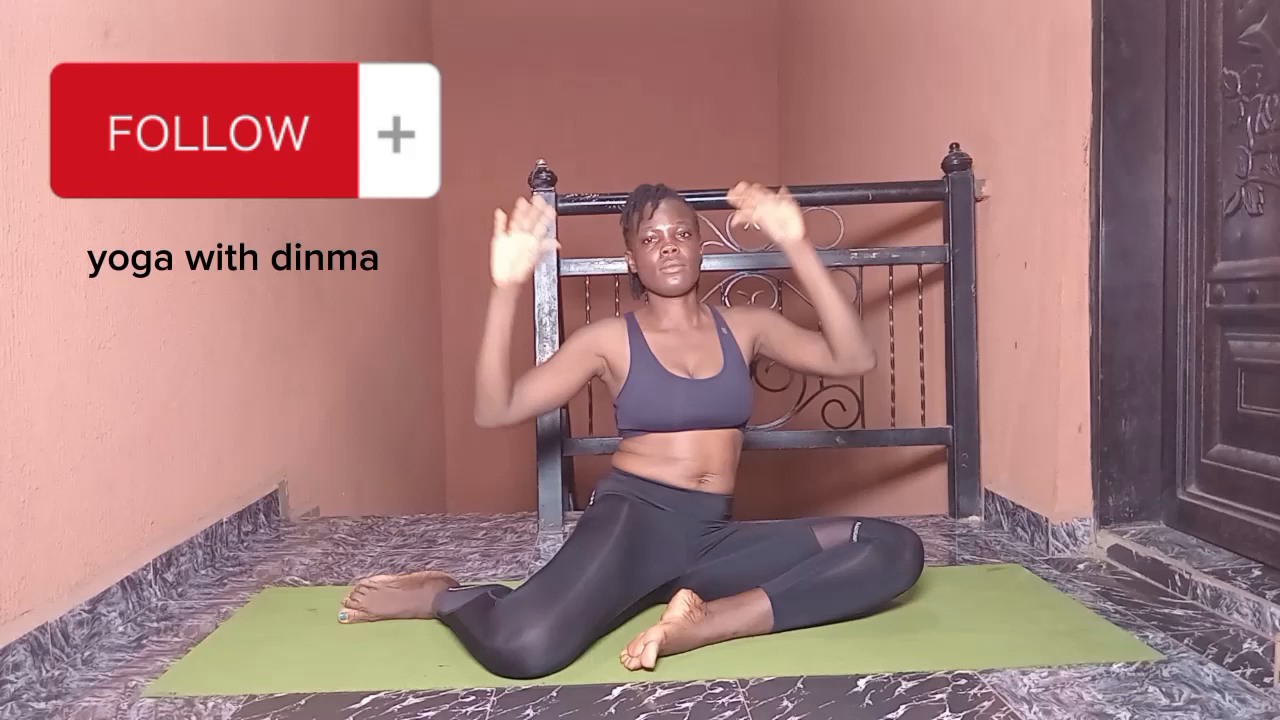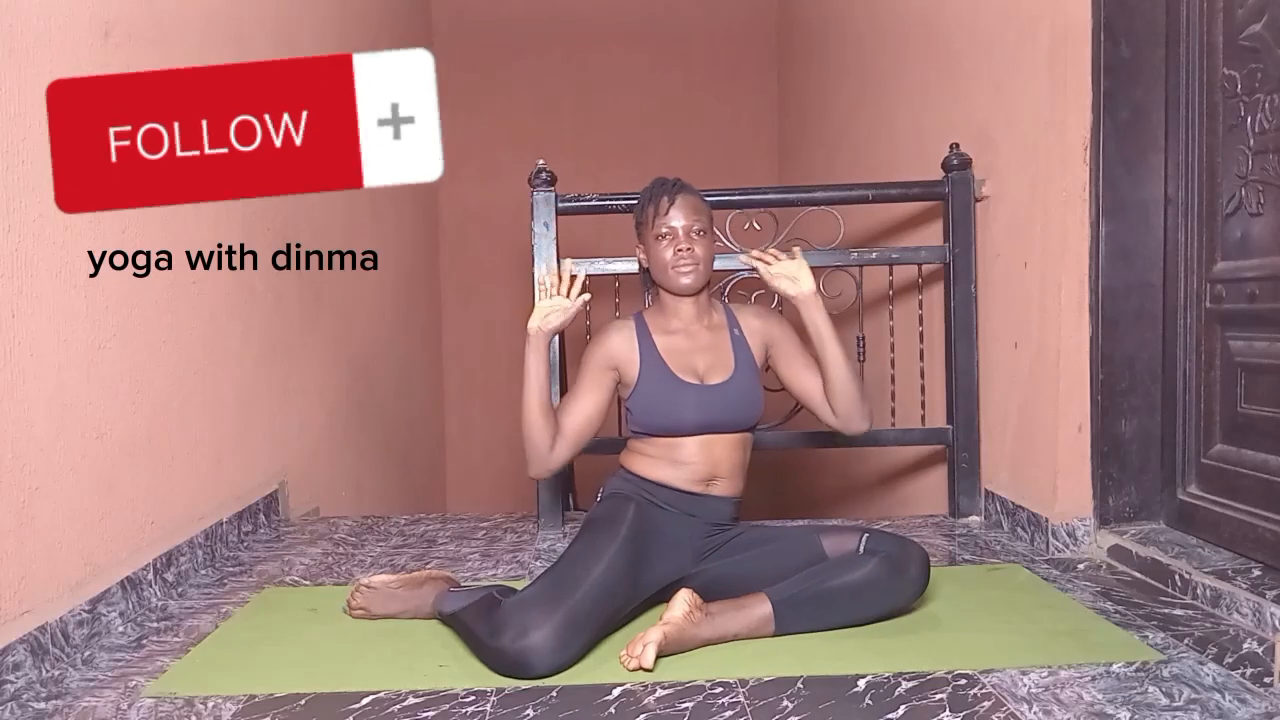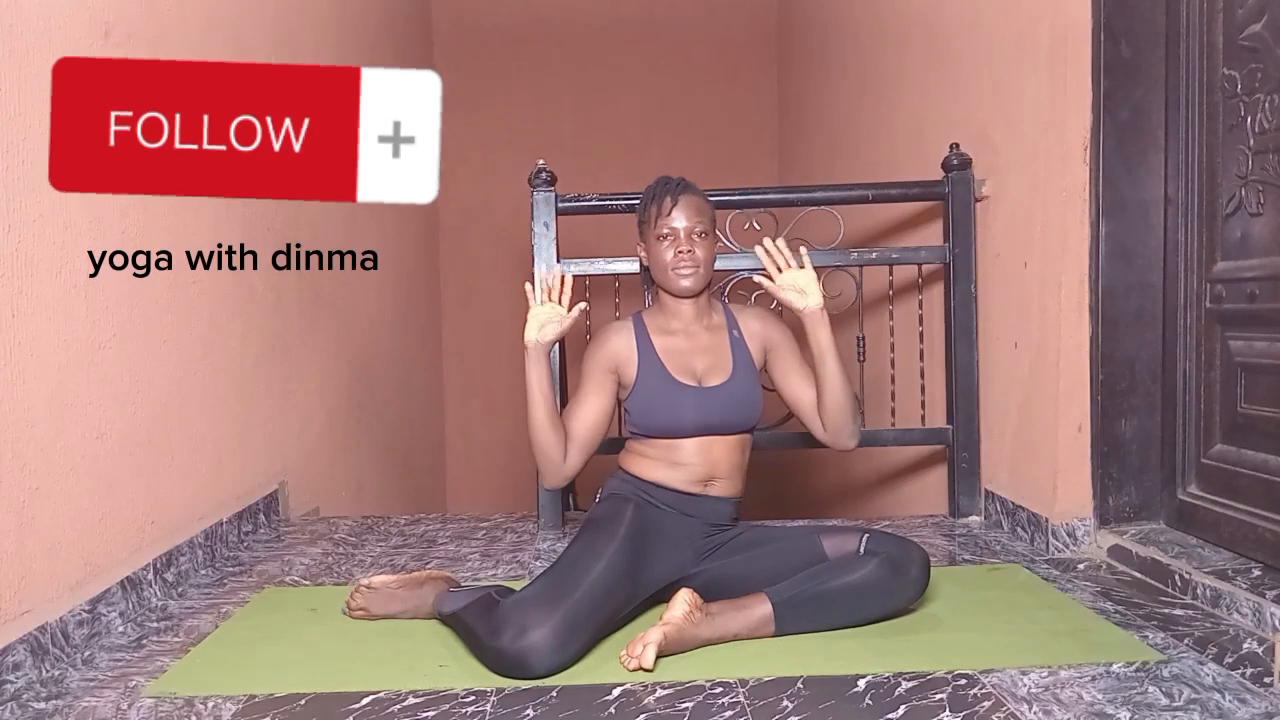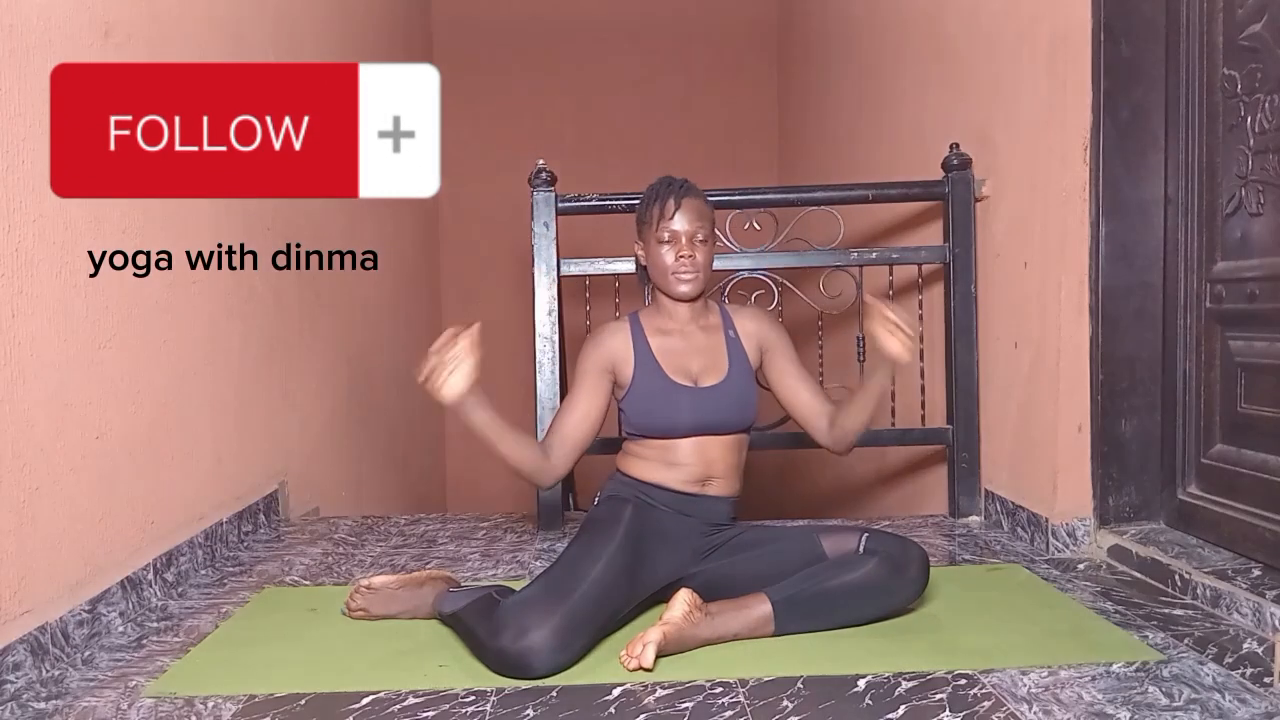
dt=0.4s
person 1, frame 1
left shoulder: (744, 326)
right shoulder: (608, 339)
left elbow: (854, 361)
right elbow: (495, 411)
left wrist: (796, 249)
right wrist: (507, 288)
left hip: (712, 534)
right hip: (631, 517)
left knee: (896, 550)
right knee: (523, 646)
left ankle: (702, 621)
right ankle: (439, 595)
person 1, frame 2
left shoulder: (758, 327)
right shoulder: (619, 342)
left elbow: (852, 419)
right elbow: (545, 459)
left wrist: (810, 305)
right wrist: (538, 339)
left hip: (720, 536)
right hip: (638, 517)
left knee: (901, 563)
right knee: (530, 647)
left ankle: (700, 621)
right ankle: (441, 596)
person 1, frame 3
left shoulder: (758, 329)
right shoulder: (617, 342)
left elbow: (841, 434)
right elbow: (557, 468)
left wrist: (815, 319)
right wrist: (536, 350)
left hip: (719, 538)
right hip: (636, 518)
left knee: (901, 565)
right knee: (528, 646)
left ankle: (700, 622)
right ankle: (441, 596)
person 1, frame 4
left shoulder: (753, 331)
right shoulder: (614, 345)
left elbow: (833, 433)
right elbow: (546, 462)
left wrist: (887, 364)
right wrist: (465, 397)
left hip: (714, 538)
right hip: (632, 521)
left knee: (900, 565)
right knee: (528, 646)
left ankle: (696, 623)
right ankle: (440, 594)
